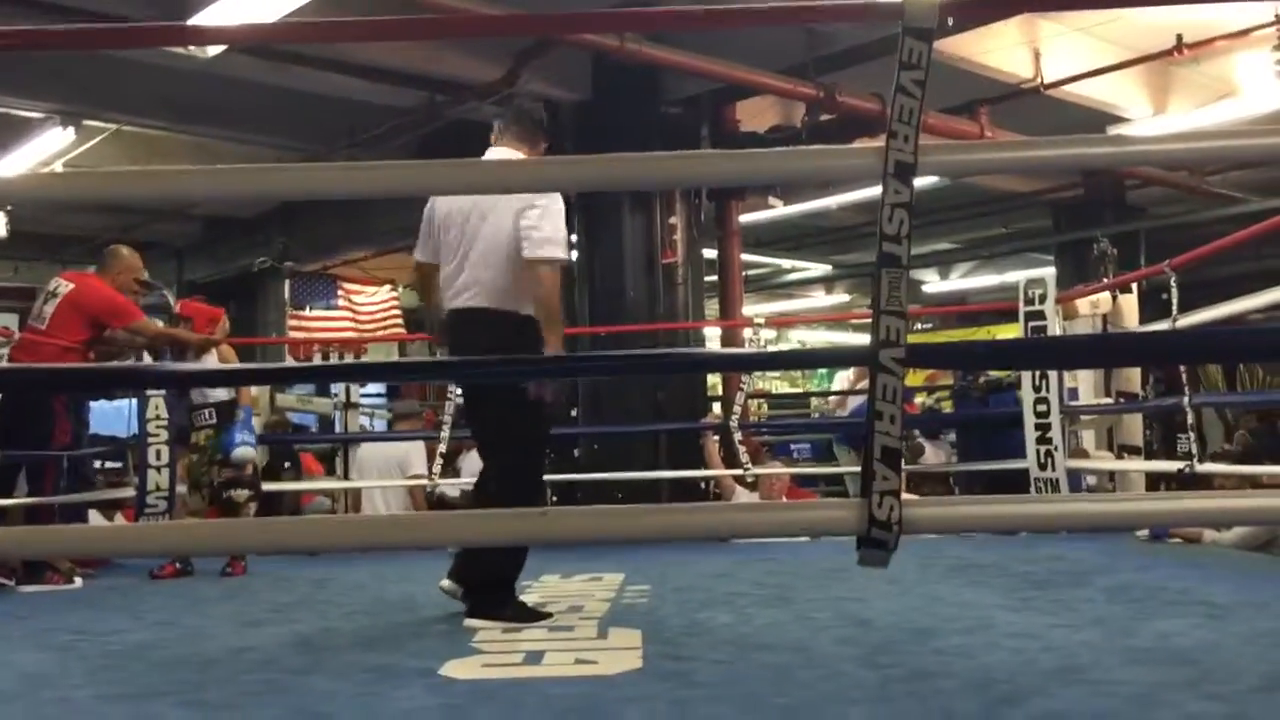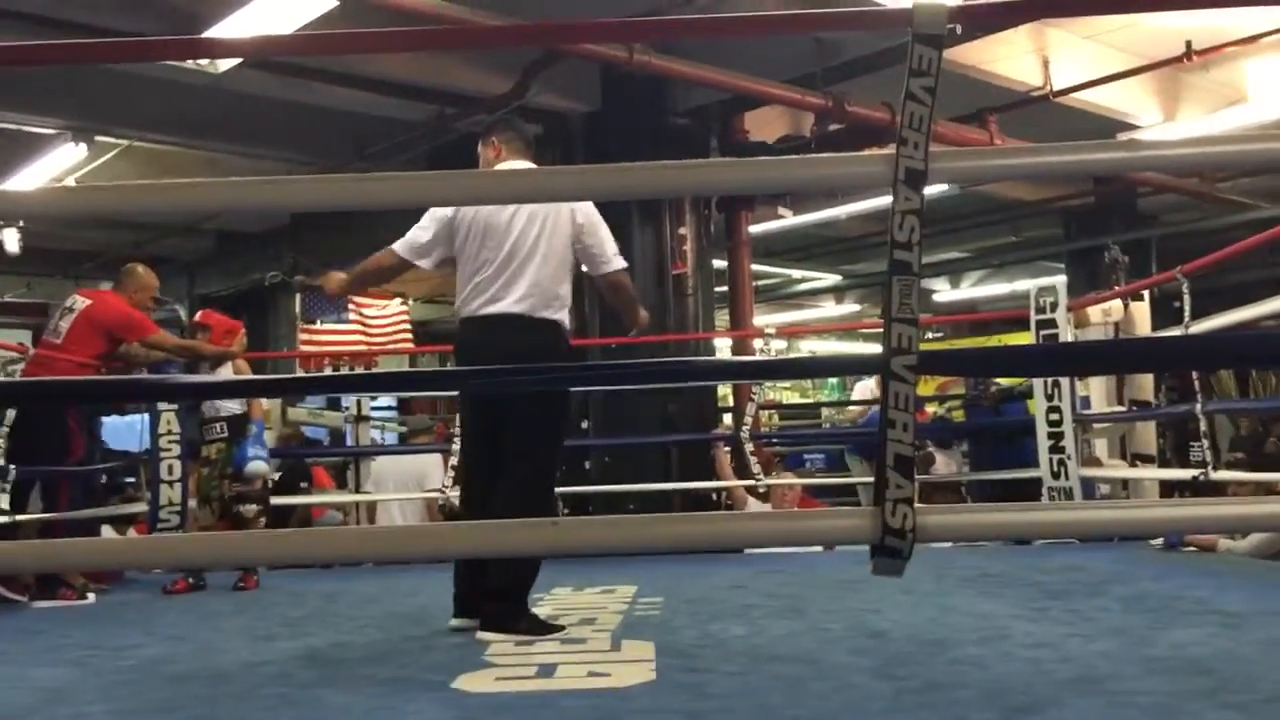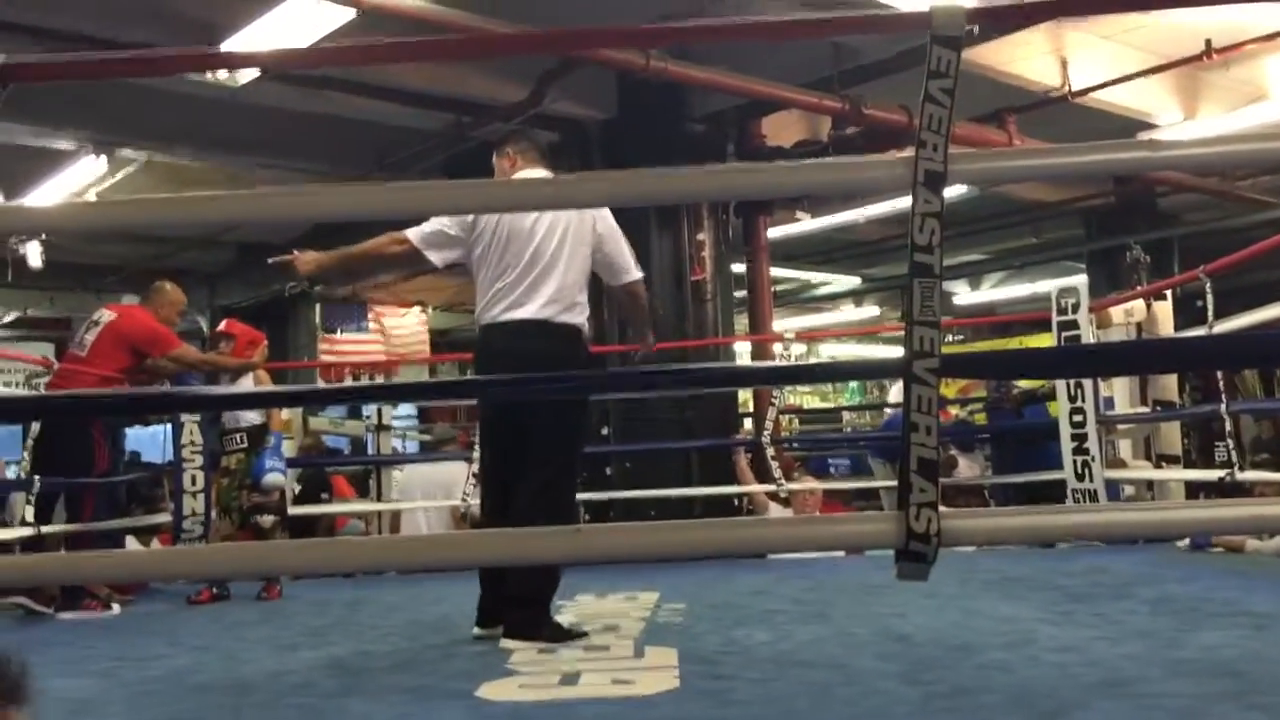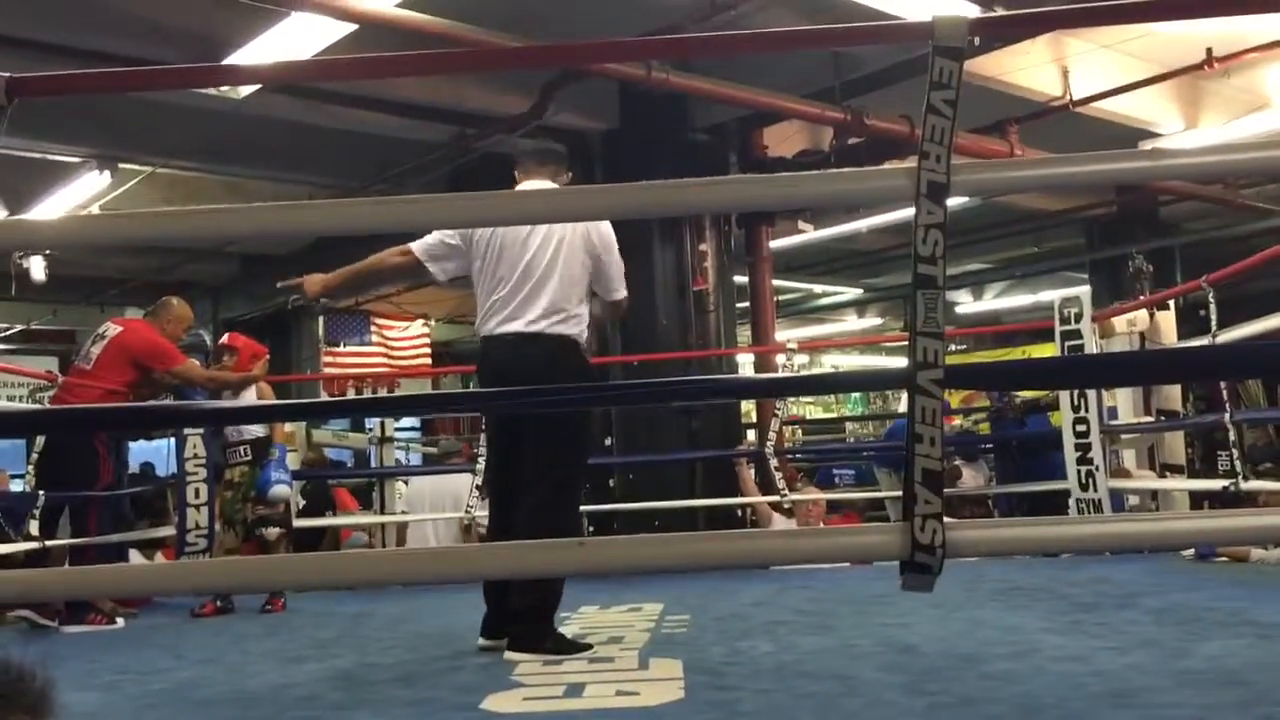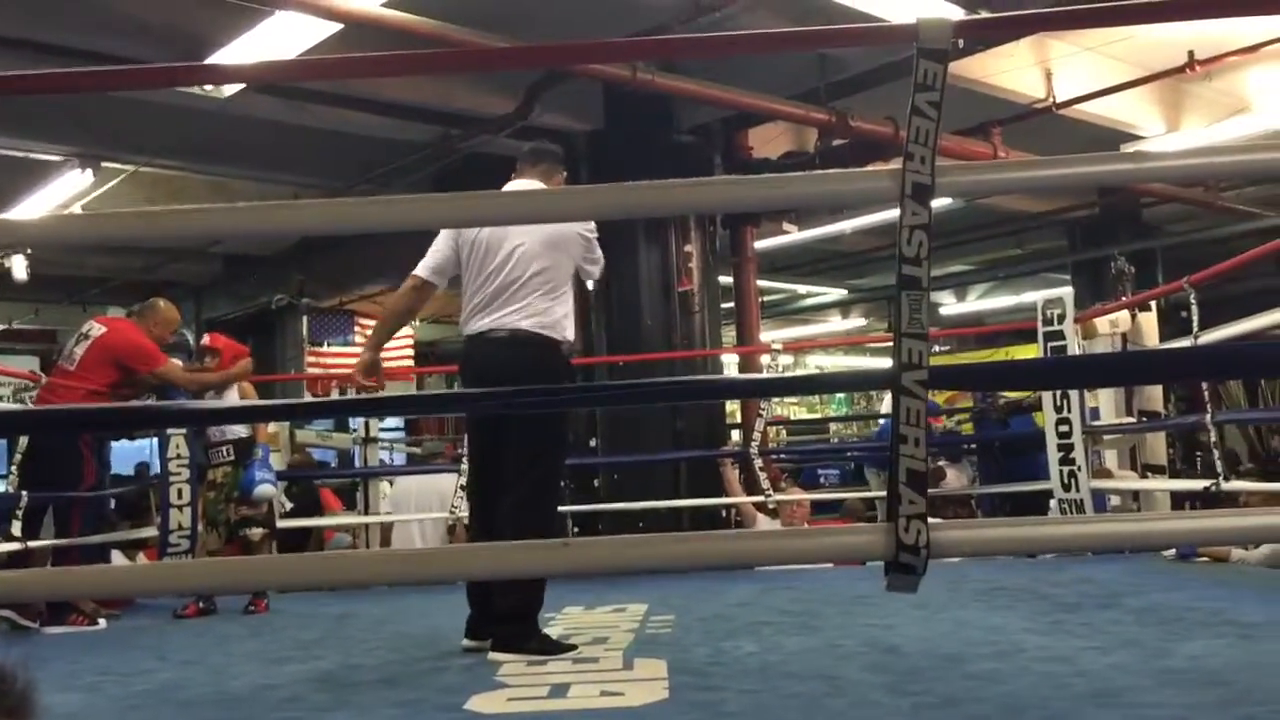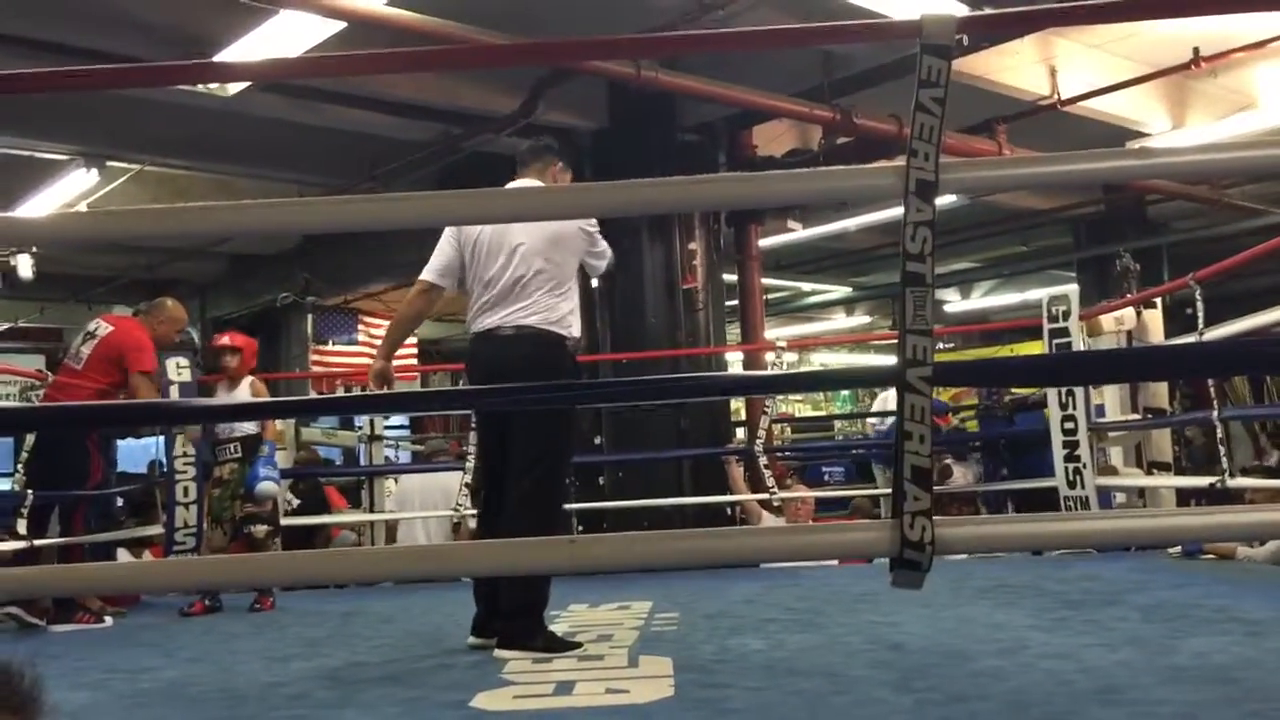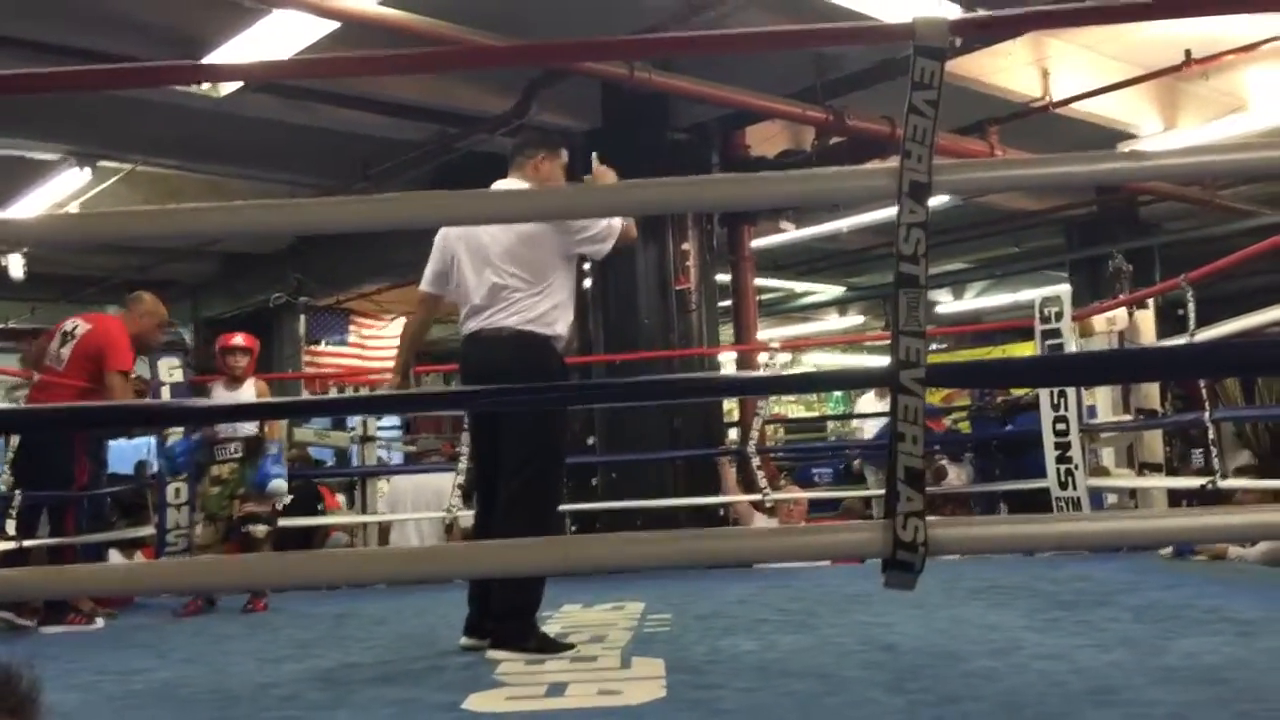
dt=0.3s
person 1, frame 1
right shoulder: (537, 187)
left elbow: (423, 266)
right elbow: (544, 265)
left wrist: (439, 317)
right wrist: (553, 340)
left hip: (465, 330)
right hip: (508, 335)
left knee: (502, 459)
right knee: (518, 465)
left ankle: (471, 571)
right ankle: (489, 597)
person 1, frame 2
left shoulder: (465, 199)
right shoulder: (568, 199)
left elbow: (398, 258)
right elbow: (612, 275)
left wrist: (344, 284)
right wrist: (635, 317)
left hip: (479, 342)
right hip: (538, 343)
left knee: (481, 472)
right knee: (529, 475)
left ankle: (472, 600)
right ankle: (505, 609)
person 1, frame 3
left shoulder: (482, 207)
right shoulder: (587, 207)
left elbow: (400, 248)
right elbow: (629, 284)
left wrist: (322, 263)
right wrist: (643, 333)
left hip: (500, 349)
right hip: (558, 349)
left knee: (501, 478)
right knee: (549, 482)
left ankle: (495, 609)
right ankle: (528, 616)
person 1, frame 4
right shoulder: (590, 221)
left elbow: (403, 259)
right elbow: (614, 303)
left wrist: (330, 282)
right wrist: (585, 315)
left hip: (500, 358)
right hip: (557, 360)
left knee: (507, 489)
right knee: (552, 492)
left ankle: (500, 620)
right ankle: (532, 628)
person 1, frame 5
right shoulder: (573, 218)
left elbow: (417, 287)
right elbow: (591, 272)
left wrist: (372, 346)
left hip: (481, 356)
right hip: (537, 358)
left knee: (488, 488)
right knee: (531, 491)
left ankle: (484, 620)
right ankle: (515, 629)
person 1, frame 6
left shoulder: (471, 216)
right shoulder: (571, 213)
left elbow: (425, 291)
right elbow: (602, 262)
left wrist: (384, 354)
left hip: (487, 354)
right hip: (542, 356)
left knee: (497, 487)
right knee: (537, 490)
left ankle: (490, 618)
right ankle: (521, 626)
person 1, frame 7
left shoulder: (458, 219)
left elbow: (426, 301)
right elbow: (627, 232)
left wrist: (402, 368)
right wrist: (609, 187)
left hip: (478, 355)
right hip: (529, 357)
left knee: (492, 489)
right knee: (530, 490)
left ankle: (484, 619)
right ankle: (512, 627)
person 2, frame 1
left shoulder: (66, 281)
right shoulder: (104, 296)
right elbow: (159, 335)
left wrist: (139, 339)
right wrist: (207, 340)
right hip: (49, 385)
right knee: (46, 473)
right ankle: (35, 568)
person 2, frame 2
left shoulder: (84, 299)
right shoulder: (120, 312)
right elbow: (179, 347)
left wrist: (161, 357)
right wrist: (228, 352)
right hip: (62, 401)
right knee: (62, 489)
right ankle: (50, 583)
person 2, frame 3
left shoulder: (111, 313)
right shoulder: (145, 326)
right elbow: (201, 362)
left wrist: (174, 369)
right wrist: (250, 363)
right hip: (86, 413)
left knee: (46, 494)
right knee: (88, 501)
right ankle: (75, 595)
person 2, frame 4
left shoulder: (118, 327)
right shoulder: (149, 340)
right elbow: (204, 379)
left wrist: (176, 380)
right wrist: (251, 376)
right hip: (89, 428)
left knee: (51, 508)
right knee: (92, 515)
right ankle: (79, 609)
person 2, frame 5
left shoulder: (101, 325)
right shoulder: (134, 342)
right elbow: (186, 383)
left wrist: (162, 374)
right wrist: (234, 374)
right hip: (73, 428)
left knee: (33, 508)
right knee: (76, 515)
right ankle: (60, 611)
person 2, frame 6
left shoulder: (103, 322)
right shoulder: (140, 342)
right elbow: (144, 400)
left wrist: (128, 385)
right hip: (80, 428)
left knee: (41, 506)
right knee: (82, 513)
right ankle: (68, 608)
person 2, frame 7
left shoulder: (76, 321)
right shoulder: (117, 339)
left elbow: (30, 360)
right elbow: (119, 400)
right hip: (68, 428)
left knee: (29, 508)
right knee: (68, 514)
right ankle: (58, 609)
person 3, frame 1
left shoulder: (222, 351)
right shoulder: (188, 356)
left elbow: (244, 388)
left wrist: (243, 425)
left hip: (227, 428)
right hip: (200, 433)
left knee: (236, 496)
right knee: (193, 494)
left ankle: (238, 556)
right ankle: (182, 558)
person 3, frame 2
left shoulder: (238, 364)
right shoulder: (202, 369)
left elbow: (256, 403)
left wrist: (255, 439)
left hip: (238, 440)
right hip: (211, 445)
left knee: (247, 509)
right knee: (203, 508)
left ankle: (250, 571)
right ankle: (194, 573)
person 3, frame 3
left shoulder: (258, 375)
right shoulder: (223, 379)
left elbow: (275, 414)
left wrist: (273, 450)
left hip: (257, 452)
right hip: (230, 455)
left knee: (266, 519)
right knee: (224, 519)
left ankle: (273, 581)
right ankle: (218, 583)
person 3, frame 4
left shoulder: (260, 388)
right shoulder: (225, 392)
left elbow: (277, 426)
left wrist: (277, 463)
left hip: (261, 464)
right hip: (233, 468)
left knee: (270, 532)
right knee: (228, 532)
left ankle: (277, 594)
right ankle: (222, 596)
person 3, frame 5
left shoulder: (242, 387)
right shoulder: (207, 393)
left elbow: (260, 425)
left wrist: (261, 462)
left hip: (244, 465)
right hip: (216, 469)
left knee: (254, 532)
right knee: (211, 533)
left ankle: (259, 595)
right ankle: (204, 598)
person 3, frame 6
left shoulder: (255, 385)
right shoulder: (218, 389)
left elbow: (269, 424)
right elbow: (212, 426)
left wrist: (266, 460)
left hip: (251, 461)
right hip: (223, 466)
left knee: (259, 531)
right knee: (216, 530)
left ankle: (265, 592)
right ankle: (210, 595)
person 3, frame 7
left shoulder: (258, 386)
right shoulder: (213, 388)
left elbow: (273, 424)
right elbow: (209, 428)
left wrist: (274, 459)
right wrist: (189, 447)
left hip: (251, 463)
right hip: (219, 465)
left knee: (256, 531)
right knee: (207, 530)
left ankle: (258, 593)
right ankle: (203, 593)
